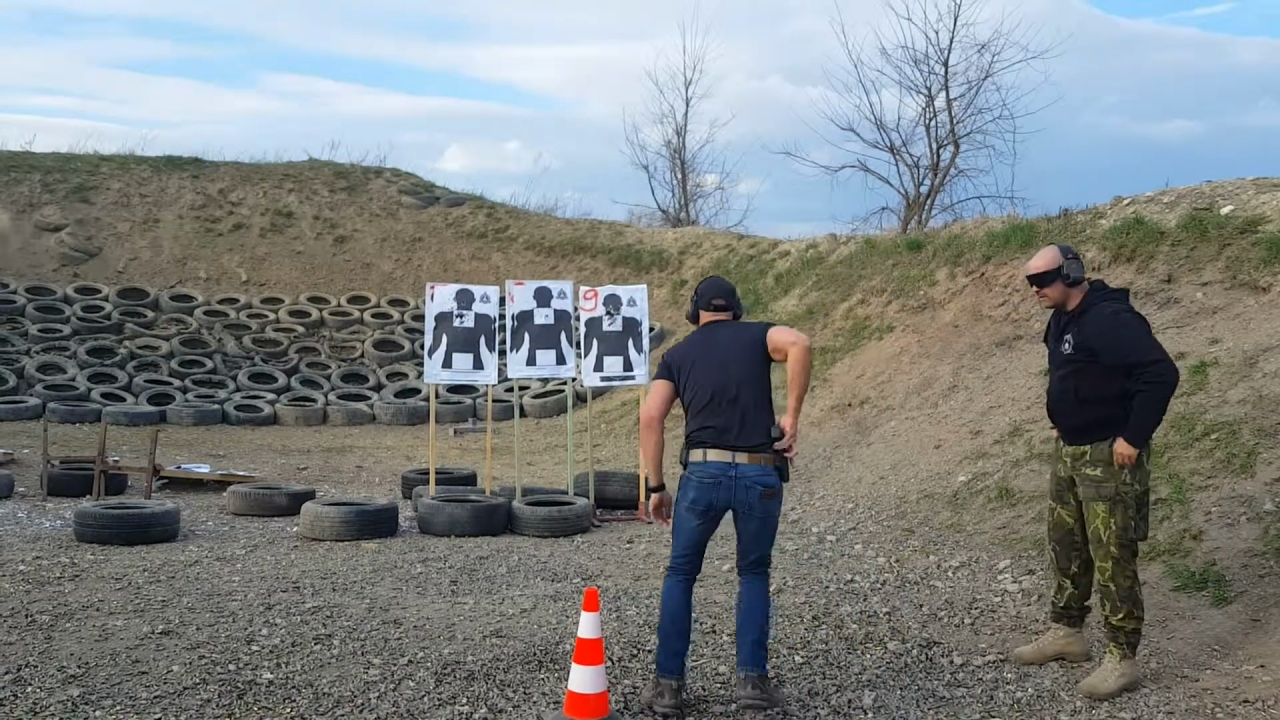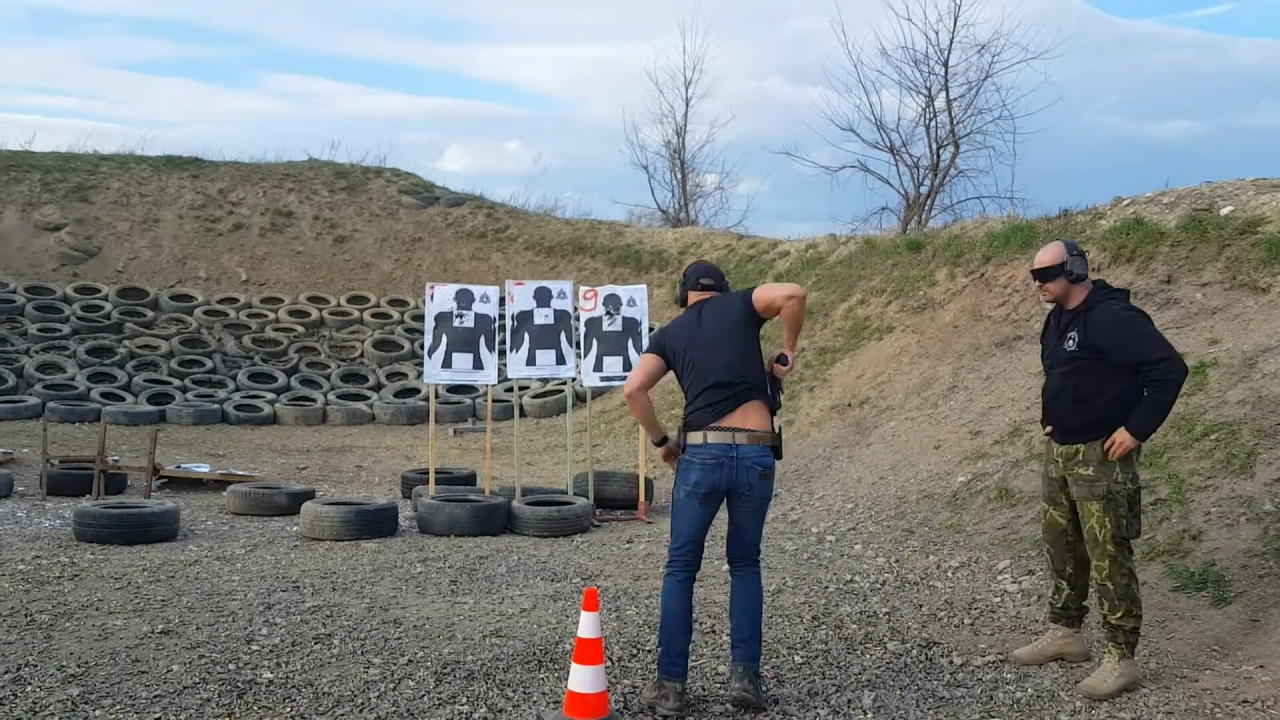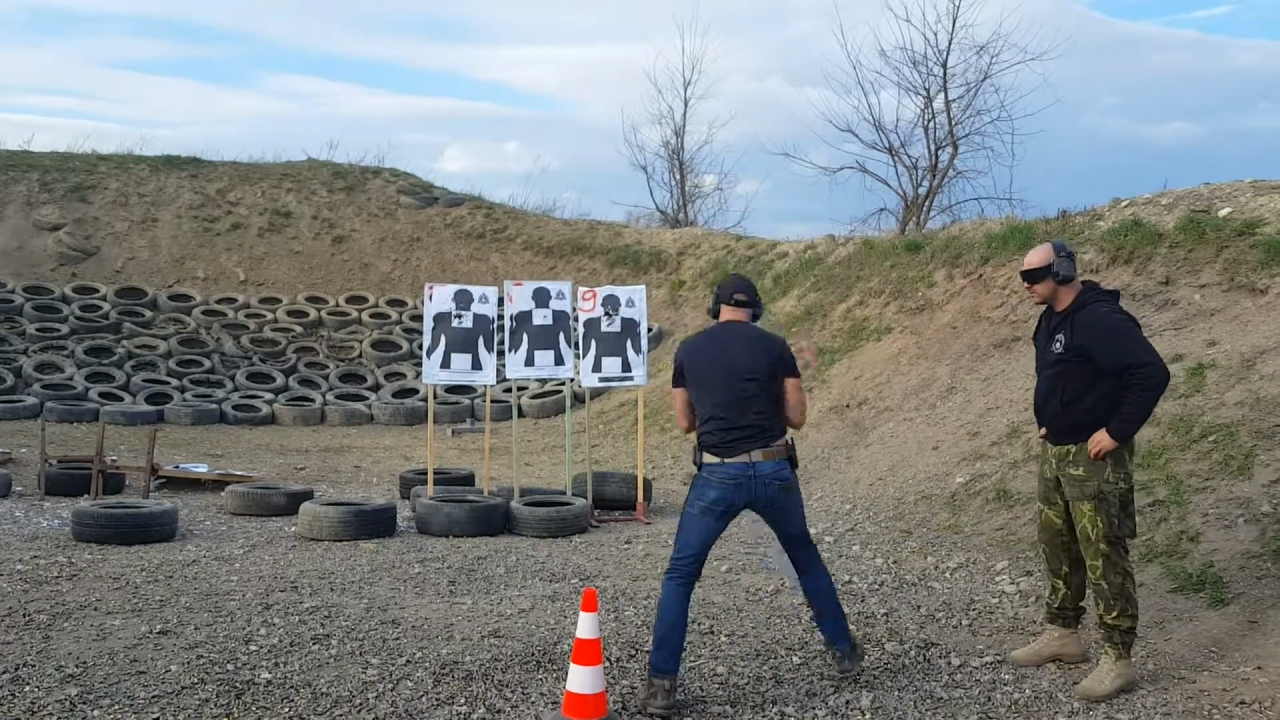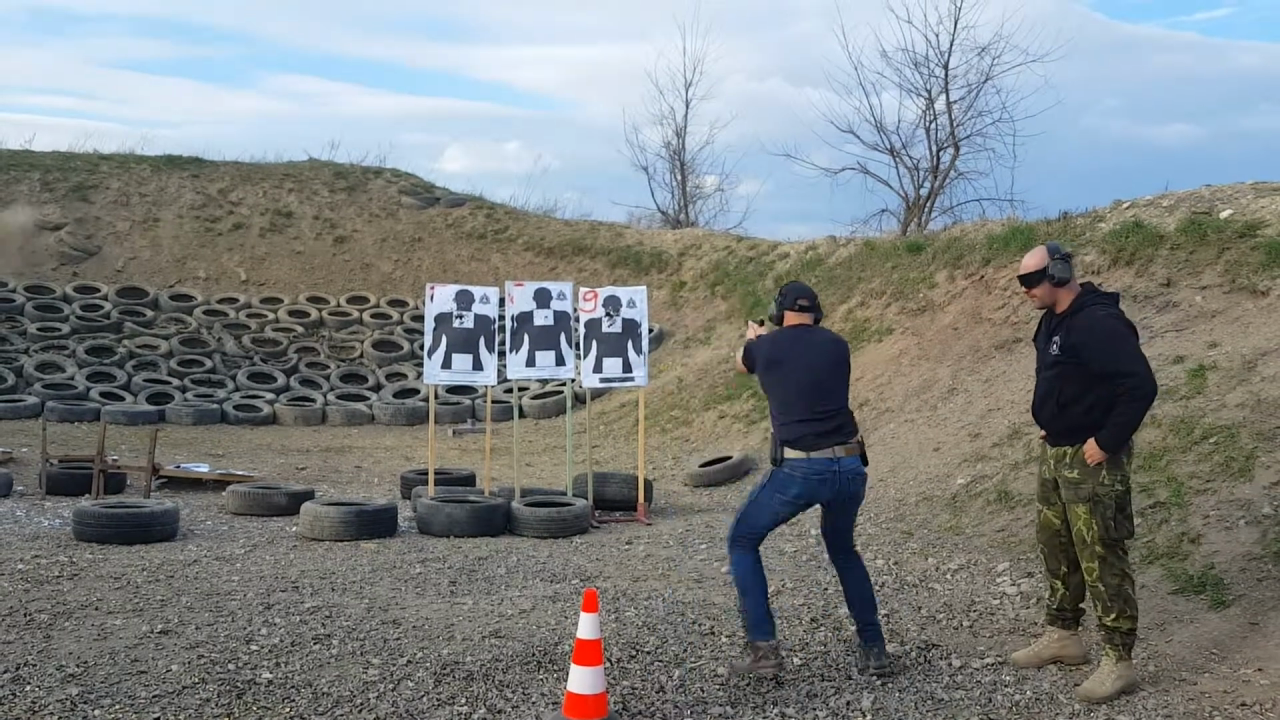
dt=0.3s
person 1, frame 1
left shoulder: (1111, 319)
right shoulder: (1063, 319)
left elbow: (1162, 374)
left wrist: (1135, 438)
left hip: (1112, 453)
right hip: (1069, 450)
left knee: (1111, 556)
right knee: (1065, 544)
left ankle: (1122, 659)
right ankle: (1066, 633)
person 1, frame 2
left shoulder: (1113, 318)
right shoulder: (1058, 319)
left elbow: (1170, 369)
left wrist: (1137, 429)
left hip: (1101, 454)
right hip: (1059, 451)
left knee: (1108, 555)
right knee: (1060, 545)
left ankle: (1121, 659)
right ankle: (1064, 633)
person 1, frame 3
left shoulder: (1101, 320)
right shoulder: (1051, 319)
left elbow: (1151, 374)
left wrist: (1117, 431)
left hip: (1094, 455)
right hip: (1055, 452)
left knee: (1103, 555)
right knee: (1057, 545)
left ankle: (1118, 659)
right ankle: (1062, 633)
person 1, frame 4
left shoulder: (1100, 323)
right shoulder: (1053, 321)
left elbow: (1140, 386)
left wrist: (1107, 442)
left hip: (1090, 458)
right hip: (1056, 452)
left knee: (1101, 557)
right knee: (1056, 546)
left ankle: (1118, 661)
right ankle: (1062, 635)
person 2, frame 1
left shoulder: (676, 354)
right shoulder: (757, 334)
left elbow: (650, 420)
right elbow: (800, 344)
left wrist: (656, 487)
right wrist: (792, 416)
left hip: (703, 474)
right hip: (758, 476)
left knee: (680, 575)
right knee: (754, 576)
left ankle: (667, 684)
right ankle: (752, 675)
person 2, frame 2
left shoulder: (668, 334)
right shoulder: (741, 305)
left elbow: (634, 390)
right elbow: (794, 294)
left wrist: (661, 439)
right wrist: (788, 350)
left hip: (700, 457)
right hip: (755, 455)
left knee: (681, 570)
right knee: (744, 565)
right ankle: (746, 672)
person 2, frame 3
left shoulder: (688, 350)
right shoulder: (774, 347)
left elbow: (685, 423)
right elbow: (797, 418)
left hip: (718, 475)
right hip: (773, 471)
left knee: (680, 576)
right knee: (804, 555)
left ankle: (660, 683)
right ankle: (842, 650)
person 2, frame 4
left shoulder: (763, 348)
right shoulder: (837, 346)
left elbow: (741, 361)
left hip: (798, 470)
right hip: (849, 467)
left knee: (742, 541)
right knee: (843, 551)
left ankle: (763, 646)
right ankle: (873, 648)
